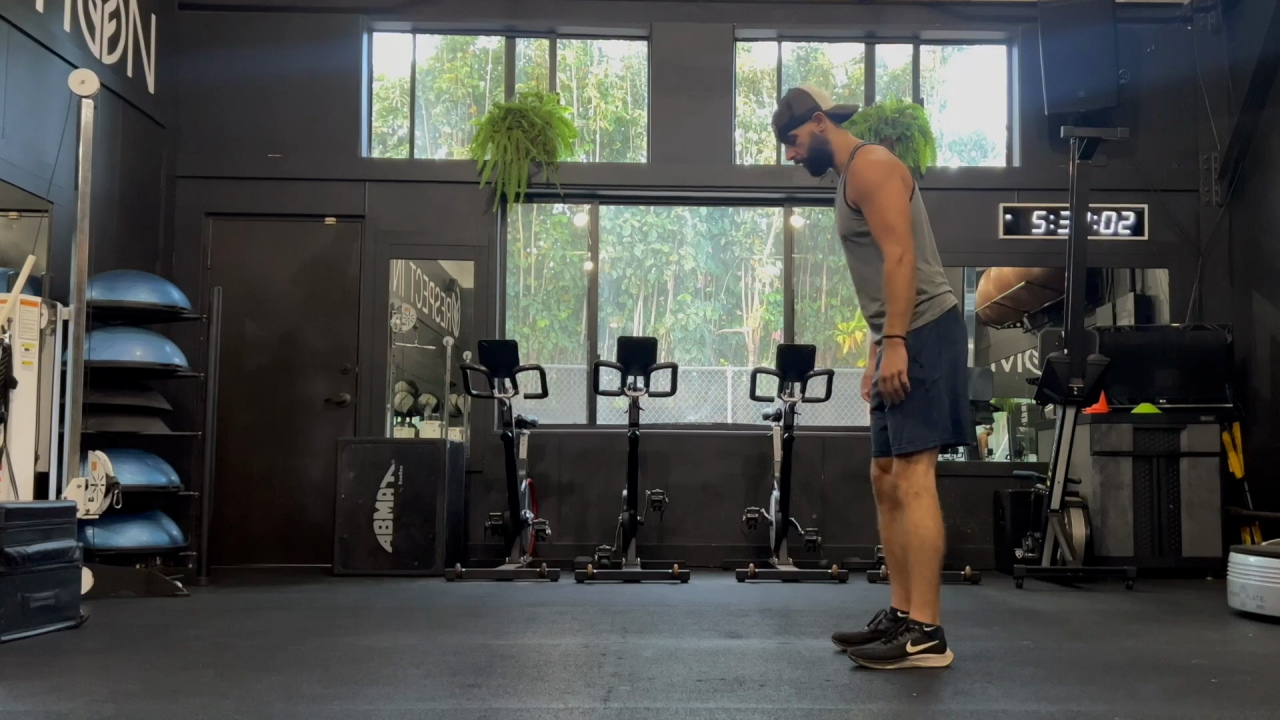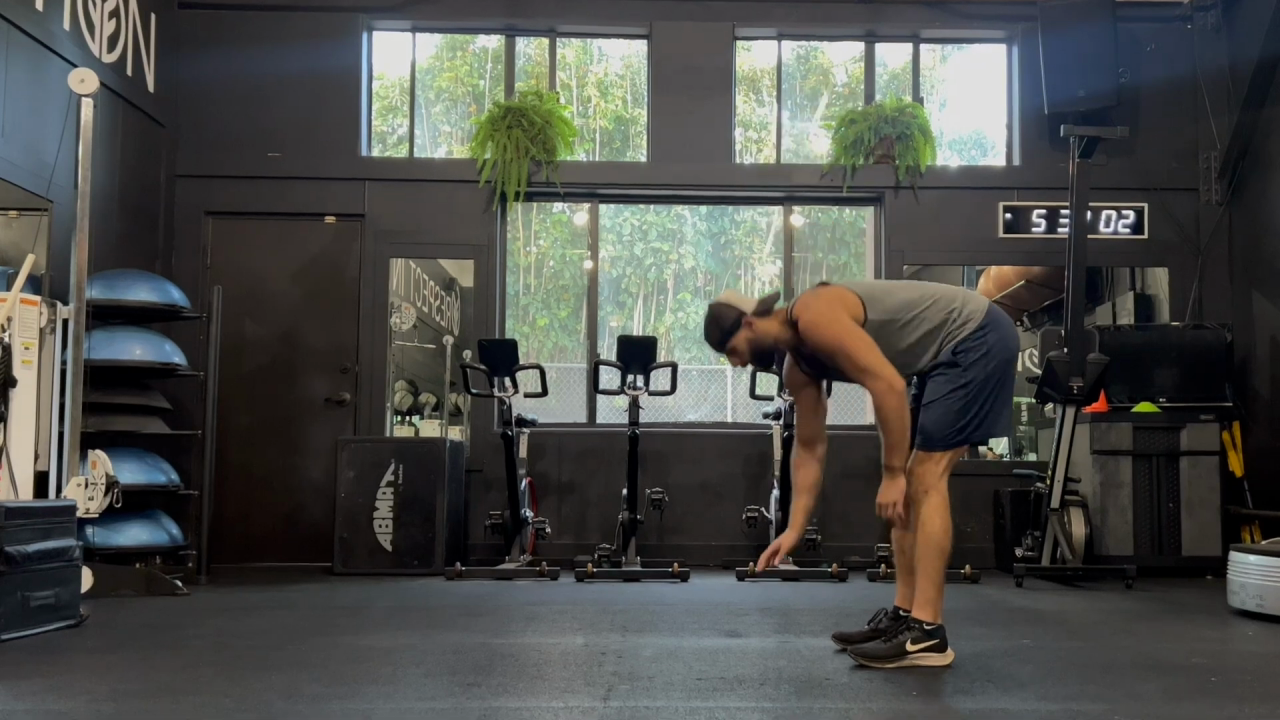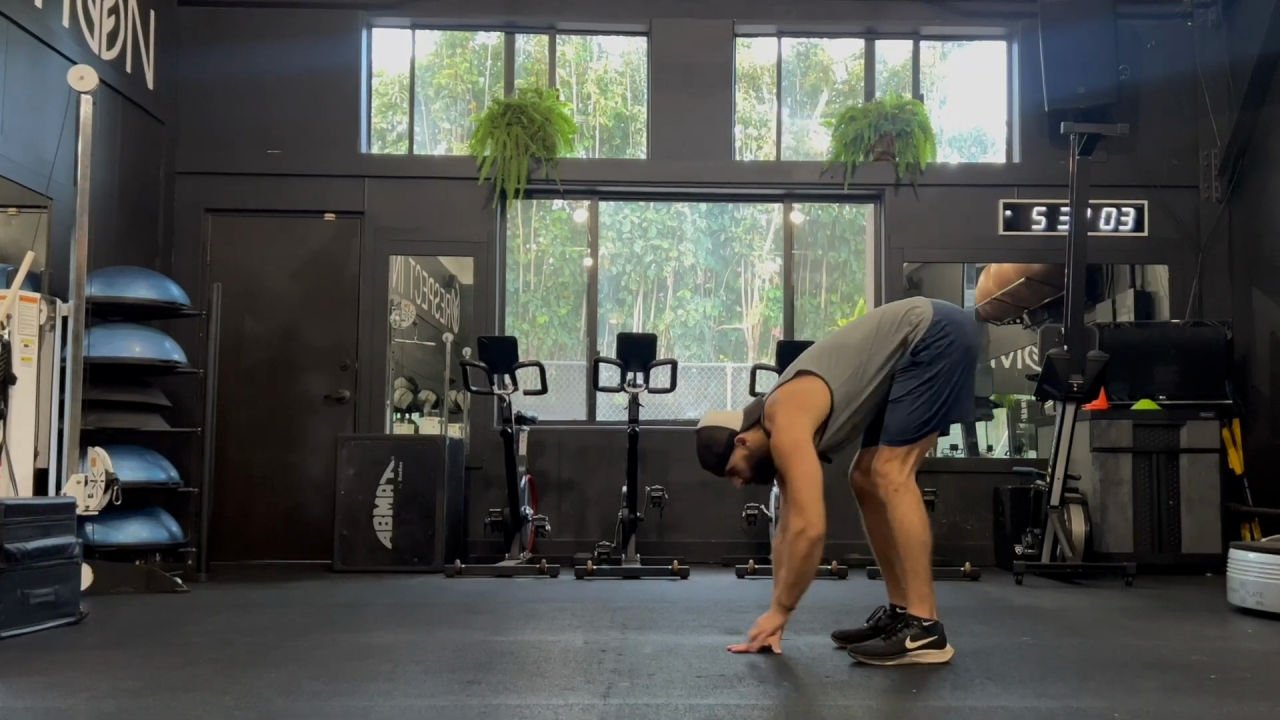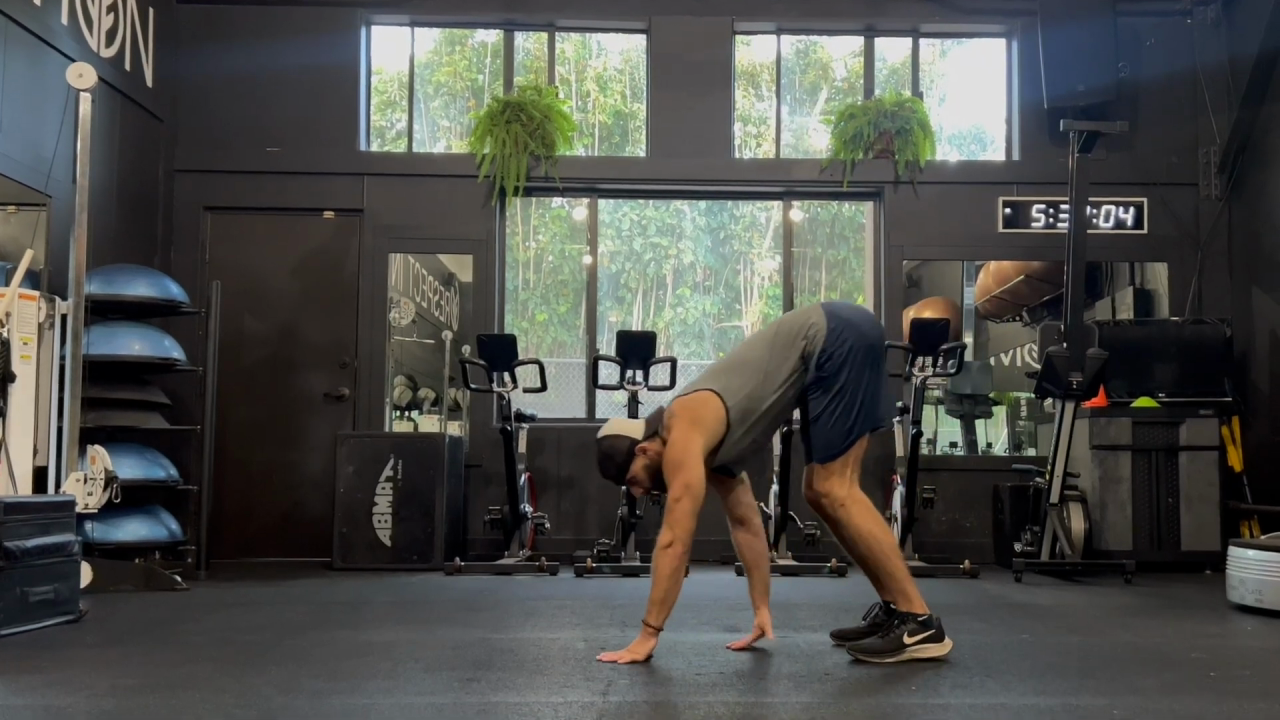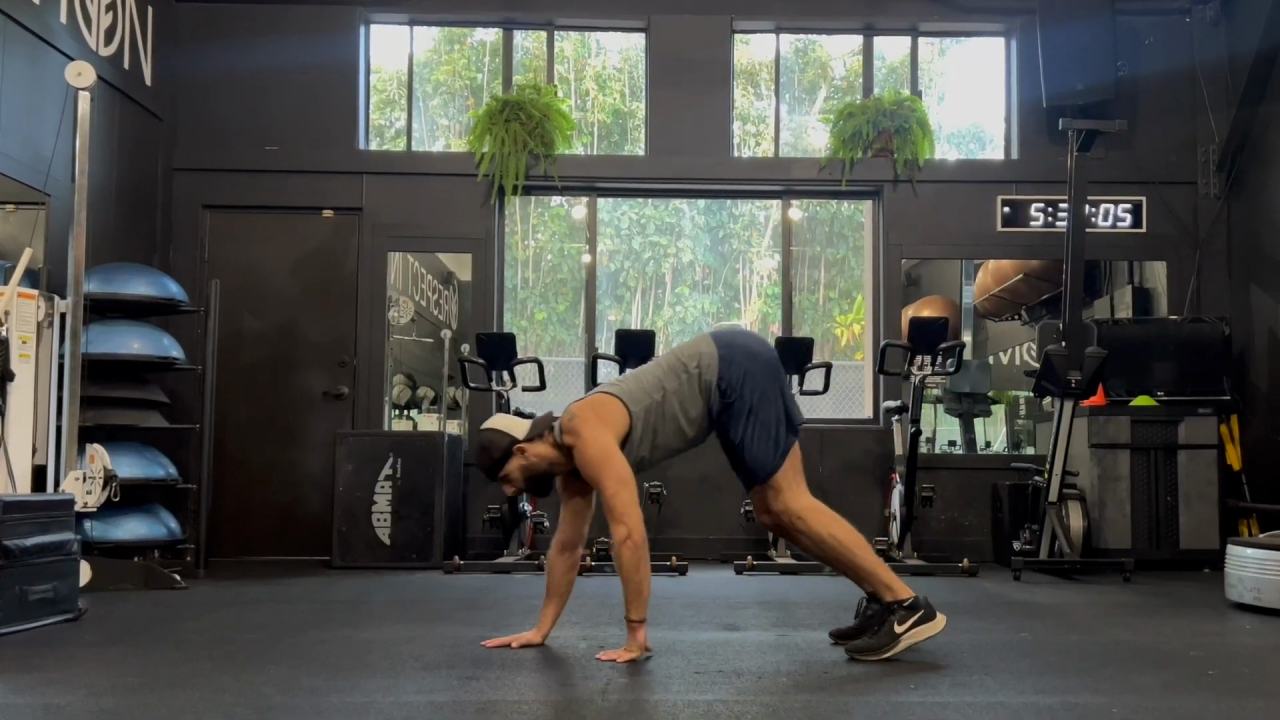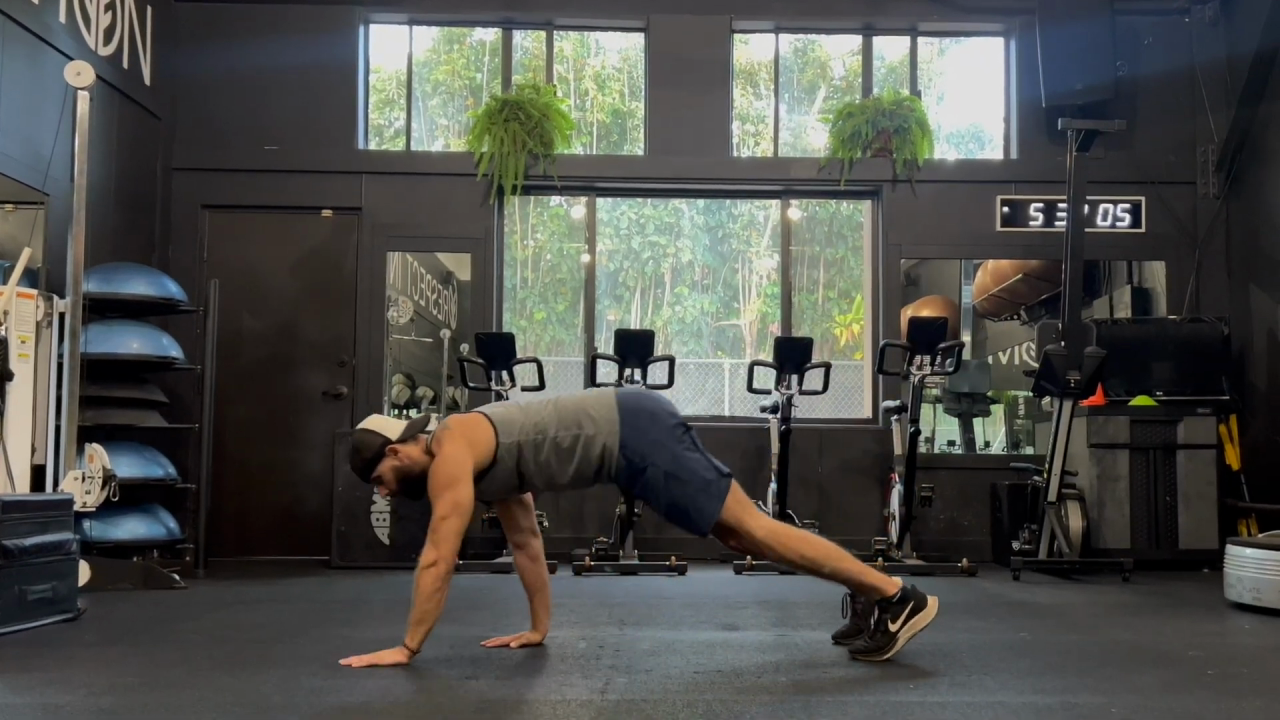
dt=0.7s
person 1, frame 1
left shoulder: (871, 164)
right shoulder: (850, 180)
left elbow: (901, 258)
left wrist: (895, 344)
right wrist: (877, 354)
left hip: (924, 335)
right hip: (902, 342)
left knee: (911, 480)
right knee: (886, 480)
left ankle: (926, 633)
right ankle: (901, 615)
person 1, frame 2
left shoulder: (815, 318)
right shoulder: (798, 362)
left elbow: (889, 385)
right elbow: (809, 448)
left wrist: (892, 474)
right wrist: (793, 530)
left hip: (978, 336)
right hip: (953, 351)
left knee: (925, 476)
right knee: (909, 491)
left ankle: (926, 633)
right ankle: (904, 614)
person 1, frame 3
left shoulder: (787, 426)
right shoulder: (784, 432)
left elbow: (807, 529)
right elbow: (795, 527)
left wrist: (780, 611)
right wrist: (778, 620)
left hip: (937, 333)
right hip: (923, 340)
left knee: (889, 477)
right knee: (867, 479)
left ankle: (925, 629)
right ankle: (900, 613)
person 1, frame 4
left shoulder: (682, 438)
right shoulder: (708, 442)
left elbow: (674, 541)
right elbow: (744, 521)
left wrist: (647, 636)
right wrist: (761, 610)
left hip: (840, 337)
right hip: (831, 339)
left knee: (833, 491)
right knee: (820, 492)
left ankle: (919, 624)
right ankle: (895, 610)
person 1, frame 5
left shoulder: (586, 437)
right shoulder: (570, 459)
left elbow: (630, 532)
right elbow: (567, 544)
left wrist: (636, 623)
right wrist: (544, 625)
left hip: (731, 367)
right hip: (726, 381)
left knee: (790, 504)
right knee: (774, 514)
left ankle: (908, 606)
right ankle: (881, 599)
person 1, frame 6
left shoulder: (449, 453)
right shoulder: (482, 463)
left elbow: (437, 560)
right elbow: (525, 541)
left wrist: (406, 648)
right wrist: (540, 627)
left hip: (632, 433)
right hip: (633, 425)
left knee: (748, 529)
right knee: (741, 536)
left ankle: (896, 597)
right ankle: (867, 591)
